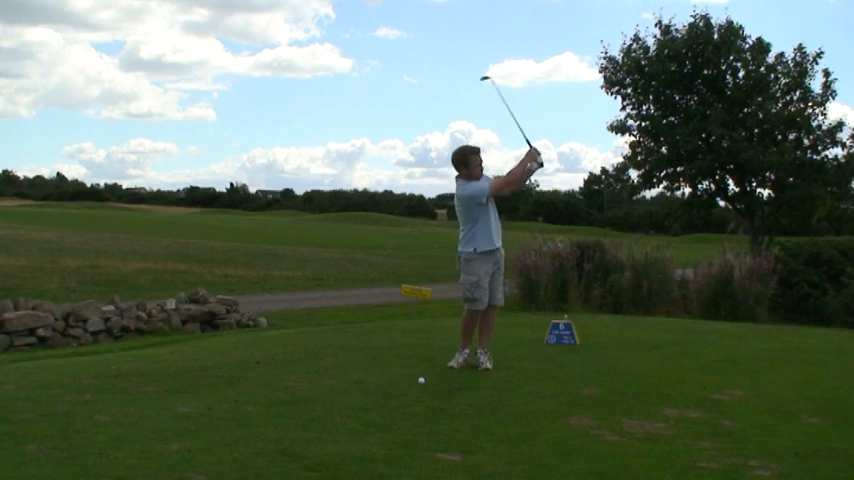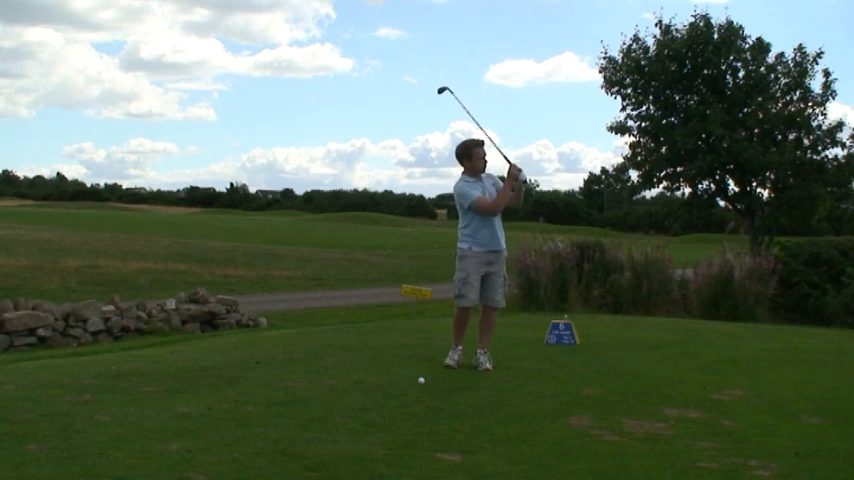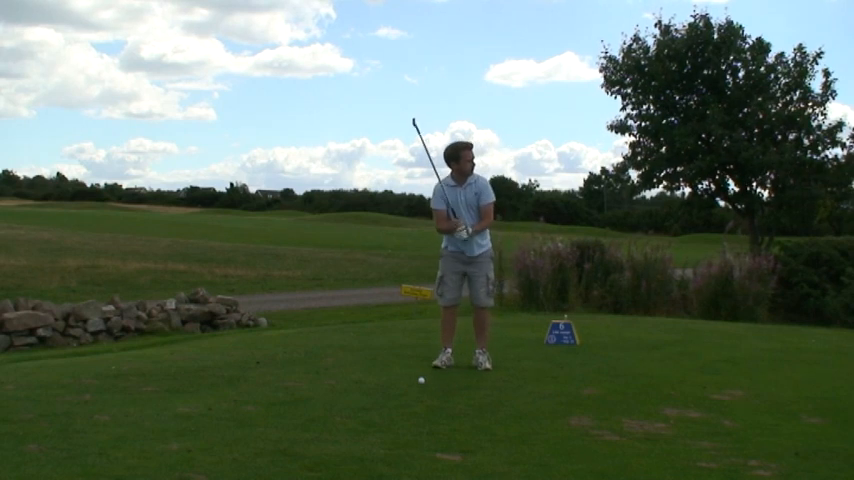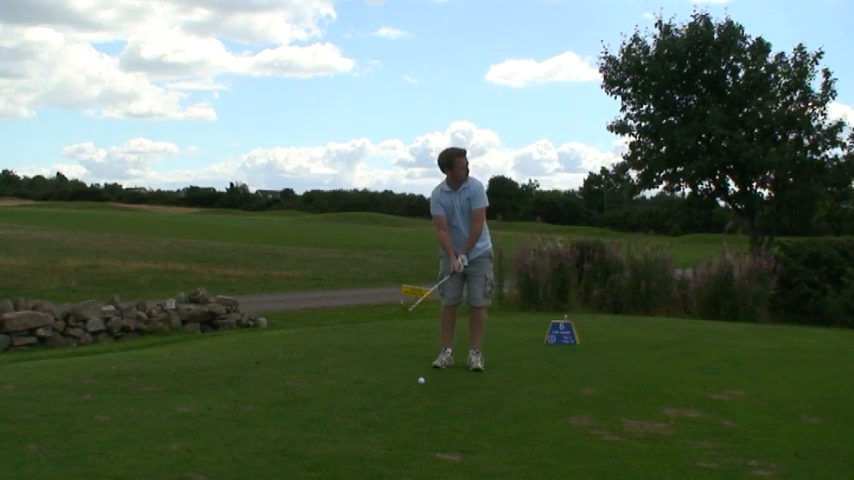
dt=0.5s
person 1, frame 1
left shoulder: (480, 178)
right shoulder: (467, 191)
left elbow: (506, 188)
right elbow: (506, 182)
left wrist: (529, 168)
right wrist: (527, 157)
left hip: (494, 251)
right hip: (474, 255)
left knee: (492, 304)
right knee: (475, 305)
left ankle: (483, 351)
right ankle: (463, 351)
person 1, frame 2
left shoulder: (490, 179)
right shoulder: (462, 187)
left elbow: (516, 201)
right elbow: (492, 209)
left wrist: (518, 184)
right wrist: (509, 183)
left hip: (496, 252)
right hip: (471, 252)
left knee: (492, 305)
right knee: (465, 303)
left ankle: (482, 352)
right ankle: (457, 349)
person 1, frame 3
left shoulder: (482, 184)
right shoulder: (440, 189)
left elbow: (488, 219)
right elbow: (440, 226)
left wrist: (470, 230)
right wrist: (454, 226)
left hip: (480, 252)
right hip: (452, 253)
left knee: (482, 304)
right knee: (448, 303)
left ankle: (481, 352)
right ankle: (447, 352)
person 1, frame 4
left shoulder: (475, 187)
right shoulder: (438, 194)
left elbow: (477, 226)
right elbow: (442, 230)
left wrist: (464, 256)
right wrist: (453, 258)
left hip: (478, 253)
right hip: (451, 254)
left knee: (478, 304)
right knee: (448, 303)
left ankle: (475, 353)
right ankle: (446, 352)
